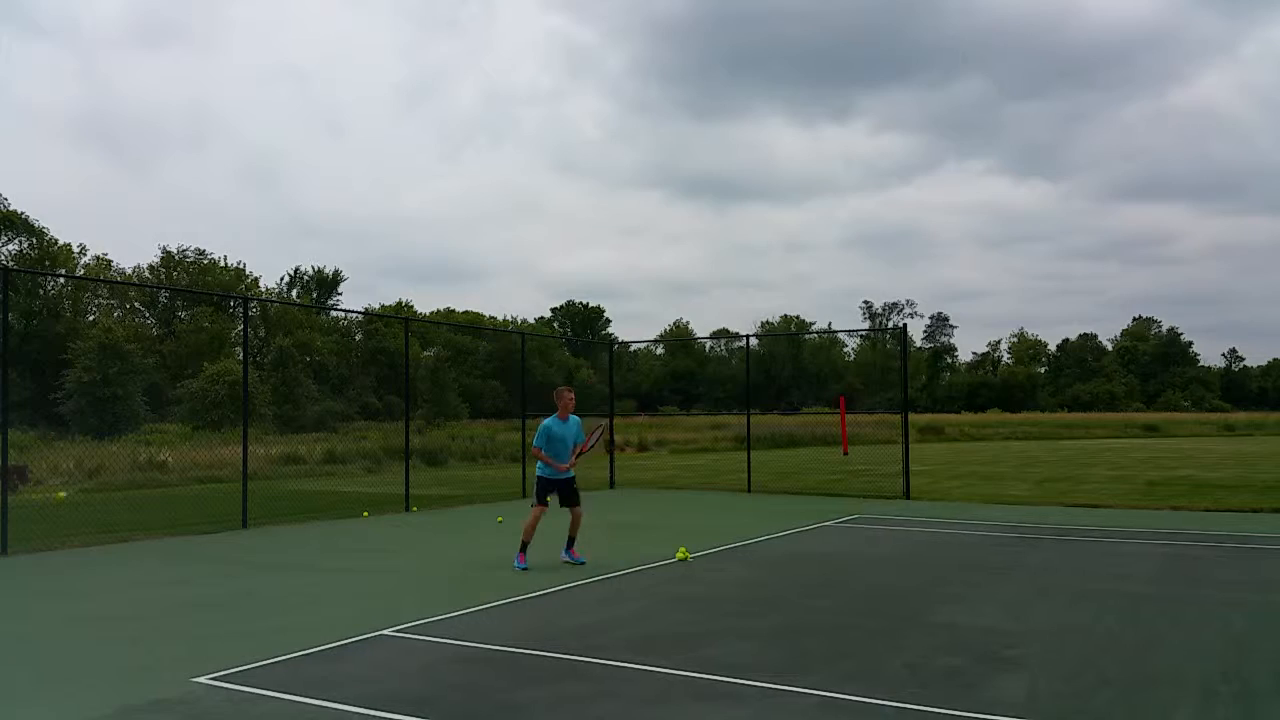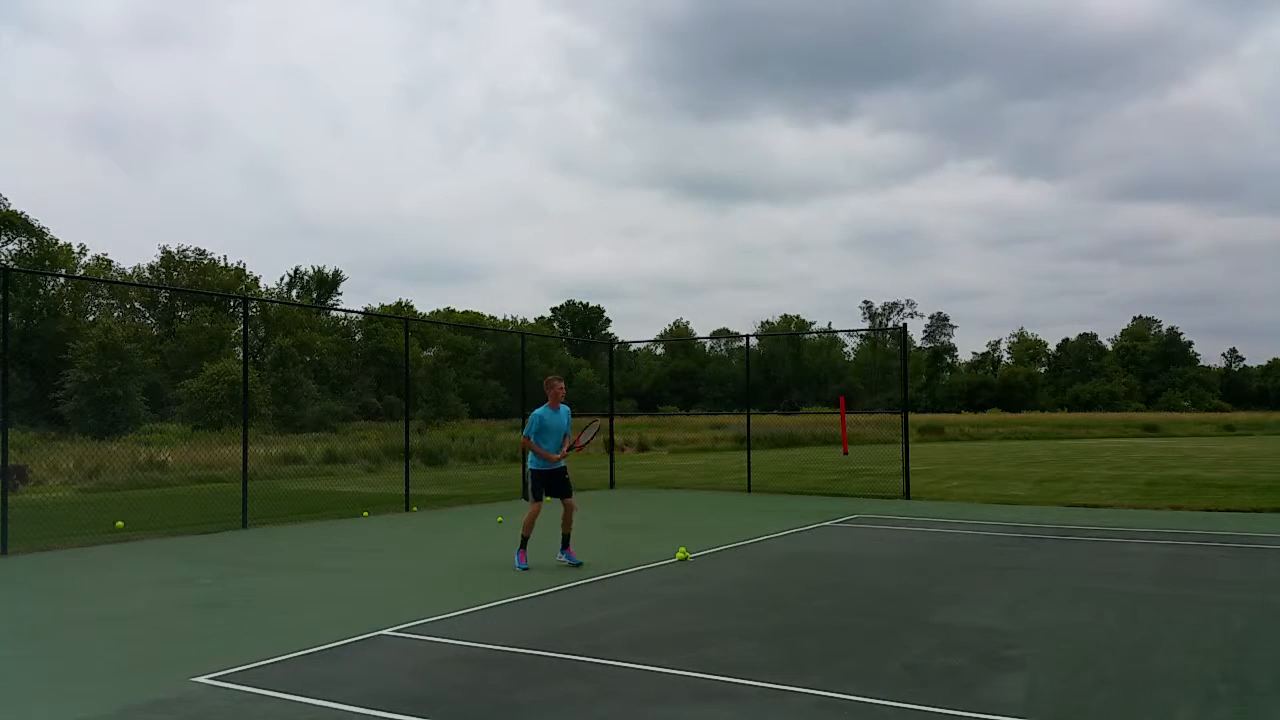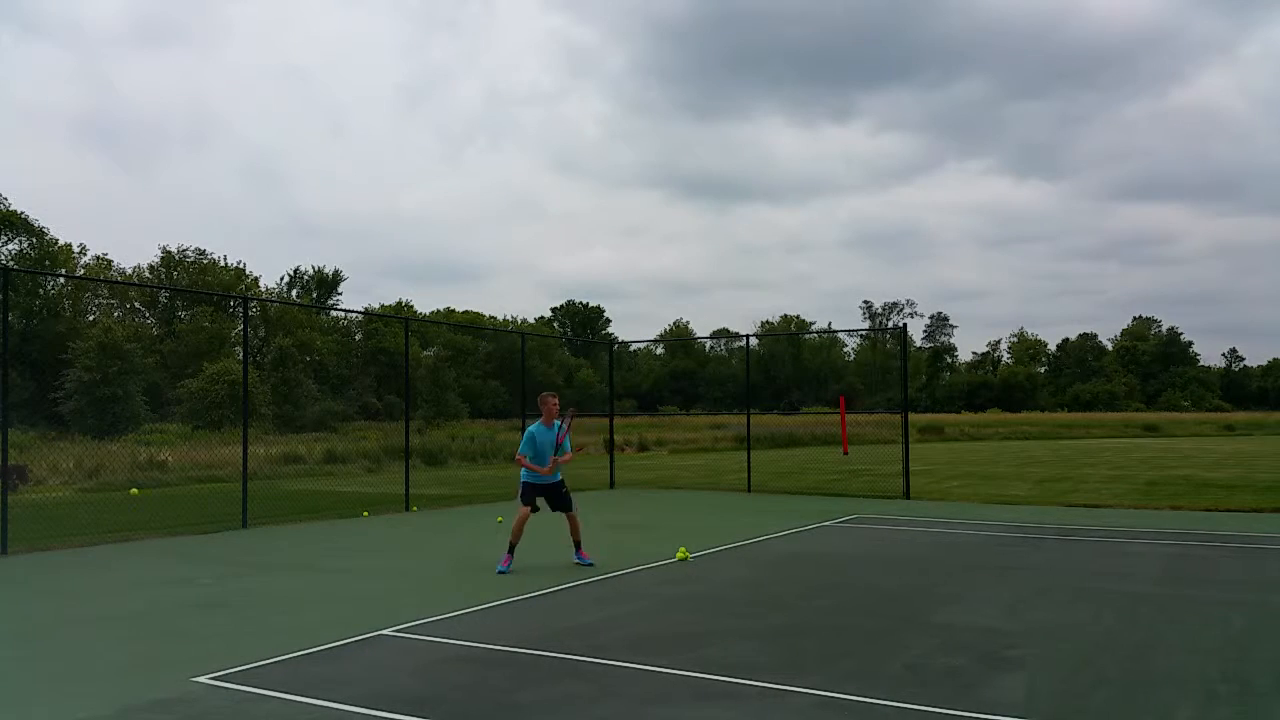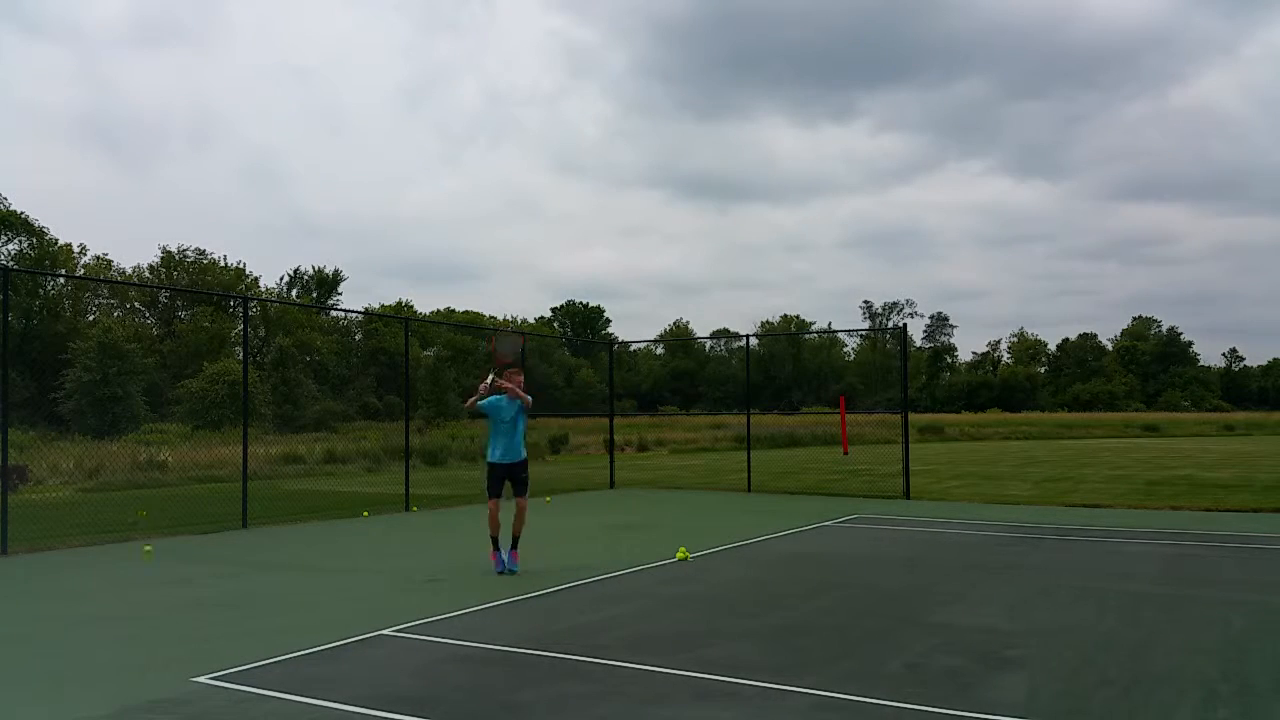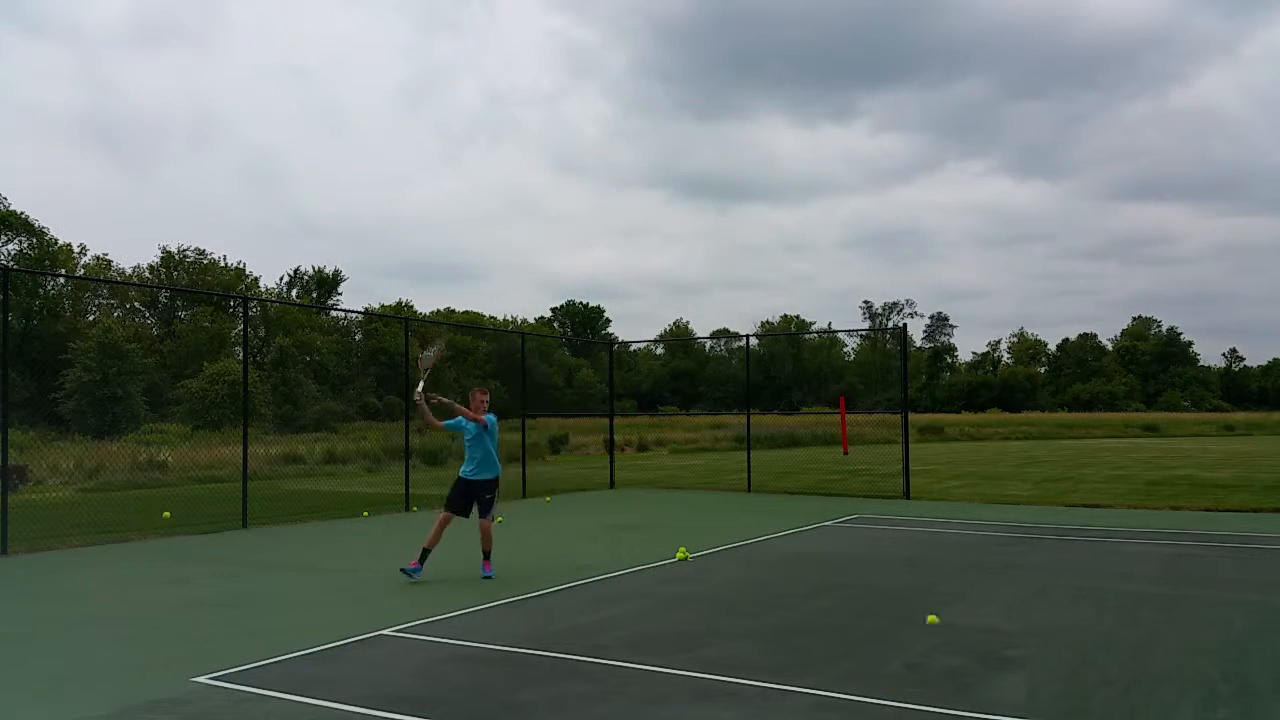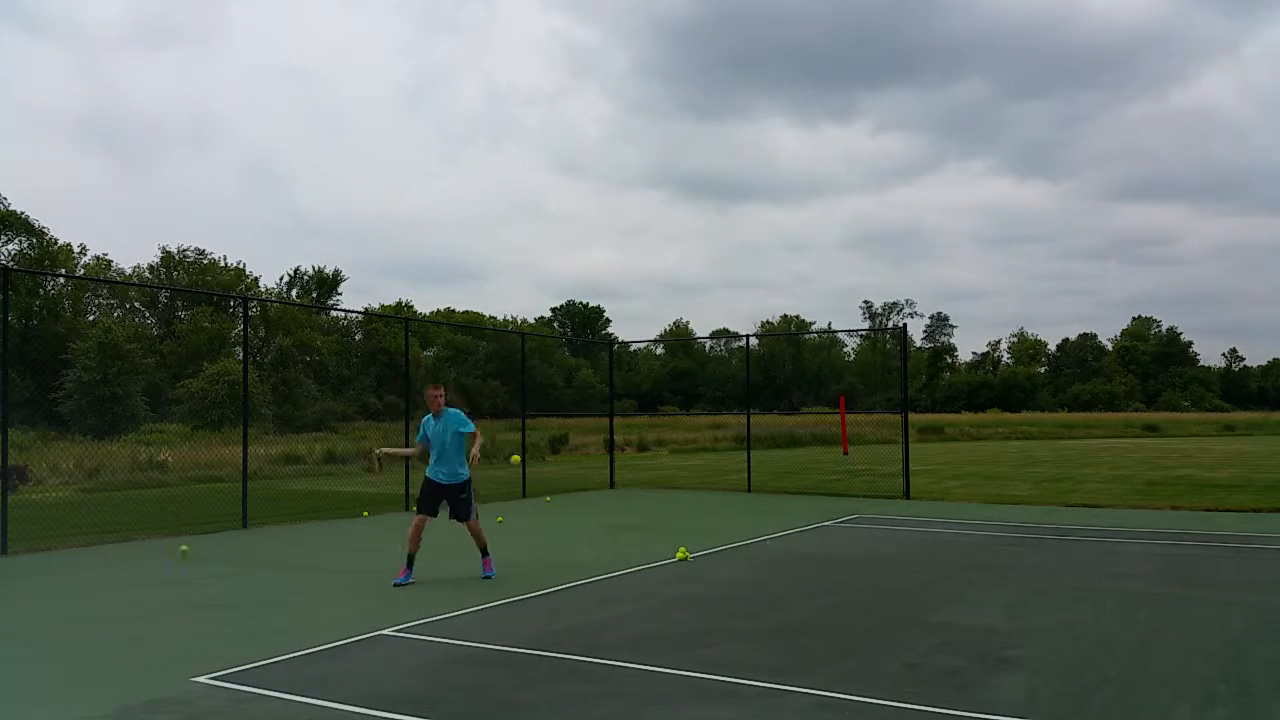
dt=0.3s
person 1, frame 1
left shoulder: (576, 421)
right shoulder: (547, 425)
left elbow: (579, 445)
right elbow: (535, 452)
left wrist: (573, 459)
right wrist: (556, 466)
left hip: (567, 475)
right hip: (546, 475)
left knee: (577, 513)
right knee: (537, 512)
left ankle: (568, 550)
right ankle: (521, 554)
person 1, frame 2
left shoulder: (566, 411)
right shoulder: (538, 415)
right elbow: (525, 441)
left wrist: (564, 449)
right wrist: (548, 456)
left hip: (558, 467)
right hip: (537, 468)
left knee: (570, 505)
right knee: (535, 509)
left ankle: (565, 551)
right ankle: (522, 550)
person 1, frame 3
left shoulder: (561, 427)
right shoulder: (532, 431)
left elbow: (569, 455)
right elbow: (519, 459)
left wrist: (559, 462)
right wrist: (540, 470)
left hip: (554, 480)
right hip: (531, 480)
left knee: (572, 516)
right knee: (523, 514)
left ankle: (578, 552)
right ankle: (509, 556)
person 1, frame 4
left shoulder: (525, 401)
right shoulder: (494, 402)
left elbow: (526, 401)
right elbow: (469, 406)
left wrist: (511, 388)
right wrist: (478, 395)
left hip: (517, 460)
right hip: (495, 461)
left knee: (521, 506)
right knee: (493, 507)
left ankle: (514, 551)
right ankle: (496, 550)
person 1, frame 5
left shoulder: (491, 420)
right shoulder: (462, 421)
left elbow: (474, 417)
right elbow: (435, 425)
left wrist: (449, 403)
right wrist: (422, 404)
left hip: (487, 479)
right hip: (466, 477)
left knee: (485, 525)
right knee: (443, 519)
left ankle: (486, 562)
right ankle: (419, 564)
person 1, frame 6
left shoulder: (456, 415)
right shoulder: (426, 423)
left elbow: (477, 436)
right elbow: (420, 451)
left wrist: (475, 448)
right wrist: (390, 451)
left hip: (459, 479)
right hip: (434, 479)
left knee: (472, 526)
right knee: (419, 523)
left ankle: (486, 558)
right ankle: (408, 570)
